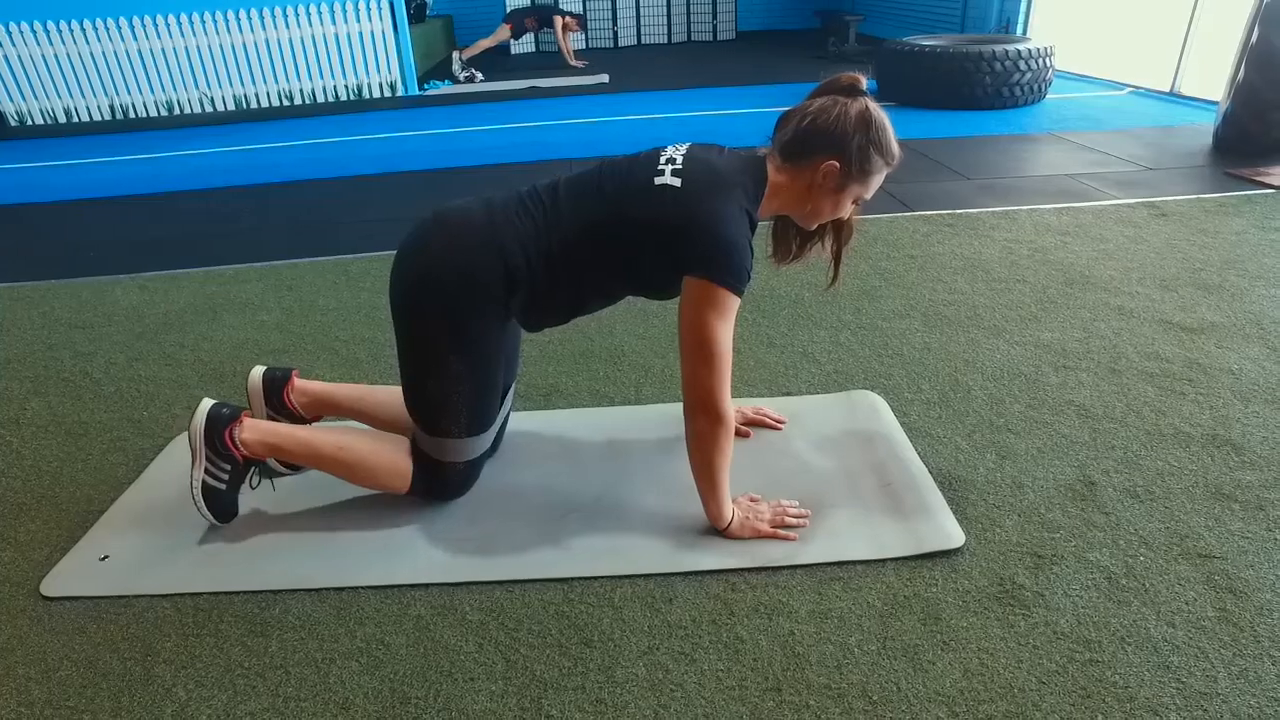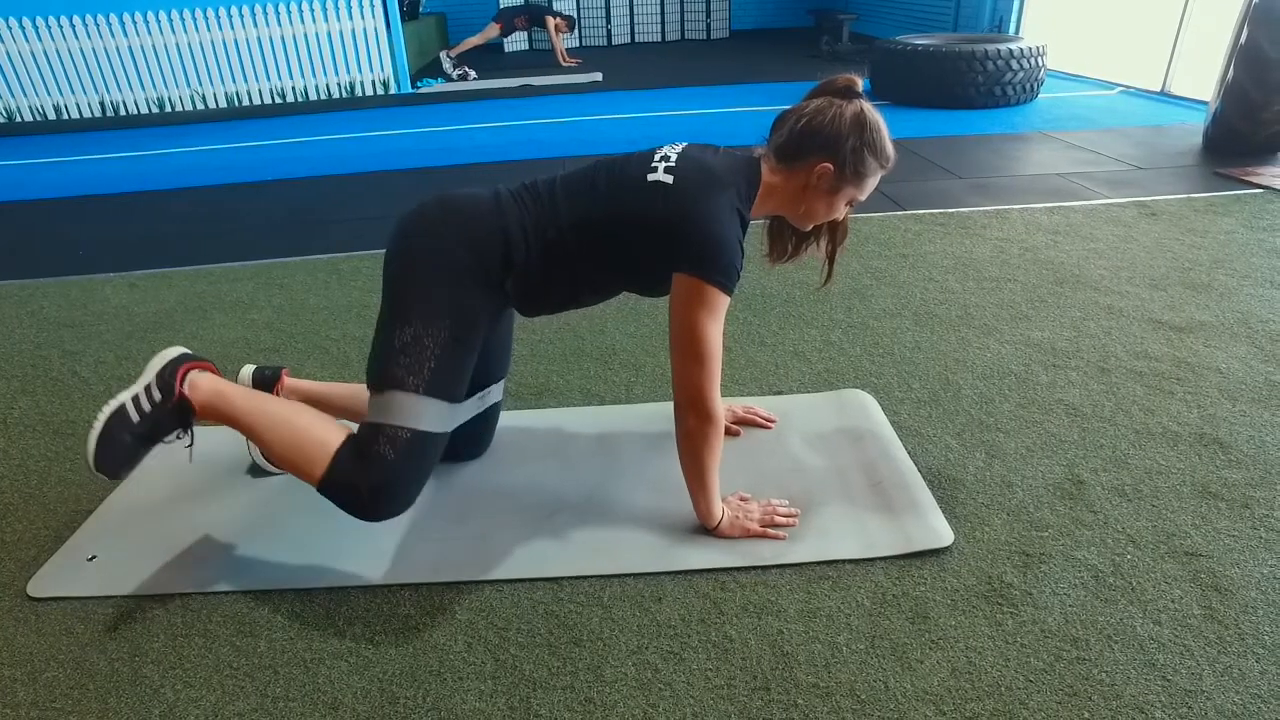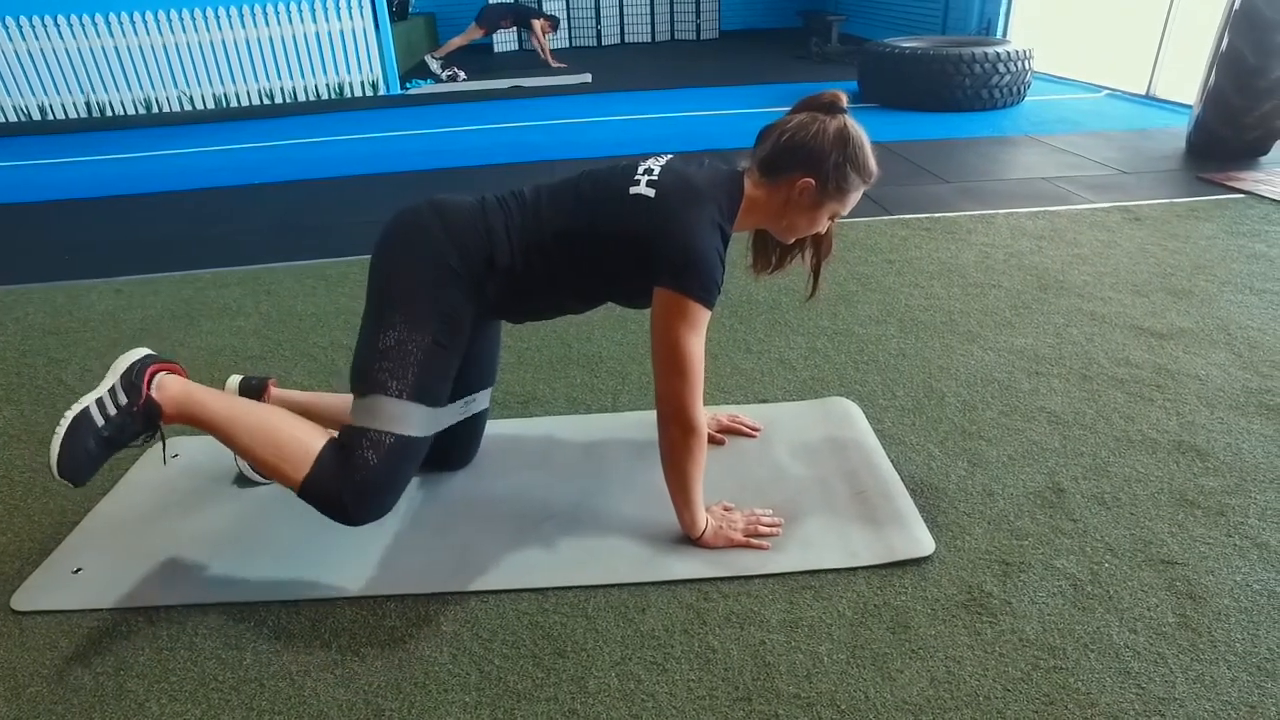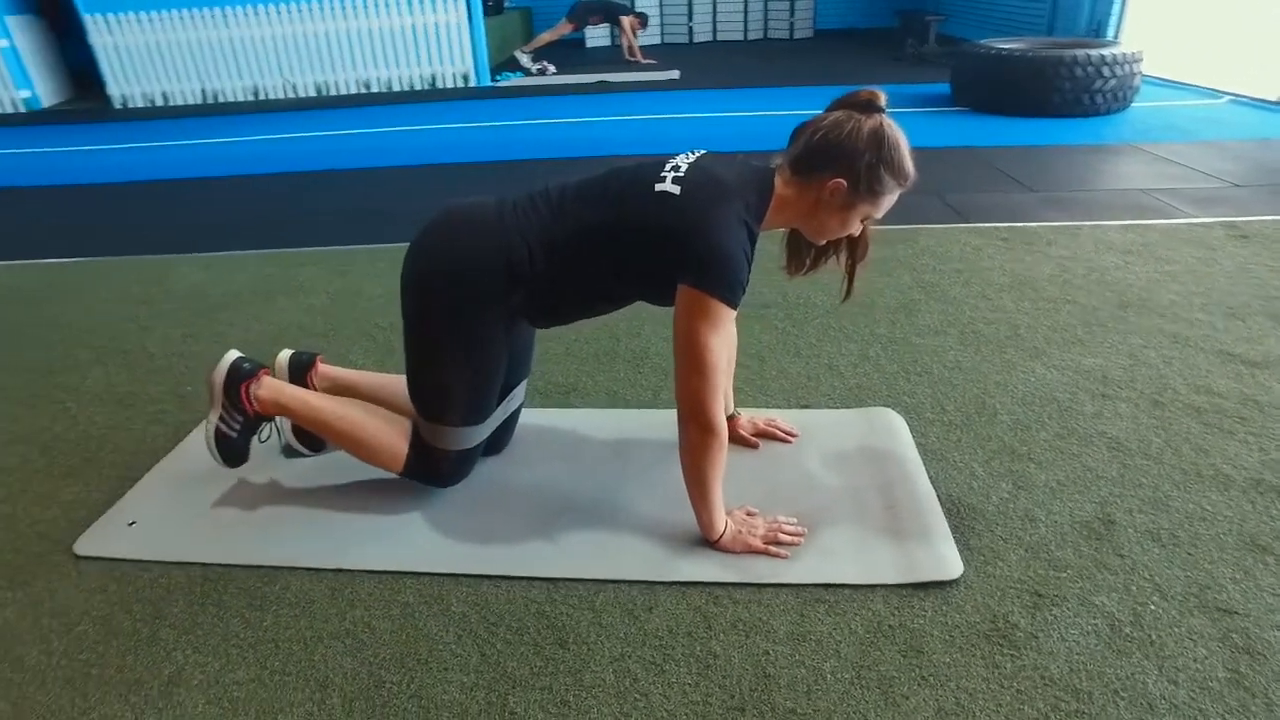
dt=0.7s
person 1, frame 1
left shoulder: (731, 171)
right shoulder: (721, 225)
right elbow: (705, 402)
left wrist: (719, 411)
right wrist: (724, 514)
left hip: (464, 254)
right hip: (459, 280)
left knee: (473, 430)
right knee: (447, 471)
left ankle: (292, 395)
right ankle: (244, 435)
person 1, frame 2
left shoulder: (725, 172)
right shoulder: (713, 223)
right elbow: (694, 401)
left wrist: (710, 410)
right wrist: (714, 513)
left hip: (468, 246)
right hip: (457, 261)
left knee: (467, 438)
right knee: (380, 482)
left ankle: (278, 389)
right ankle: (193, 390)
person 1, frame 3
left shoulder: (709, 186)
right shoulder: (696, 237)
right elbow: (677, 413)
left wrist: (693, 418)
right wrist: (697, 522)
left hip: (457, 258)
right hip: (437, 269)
left knee: (453, 448)
right knee: (360, 485)
left ankle: (263, 397)
right ankle: (162, 390)
person 1, frame 4
left shoulder: (744, 183)
right shoulder: (719, 233)
left elbow: (716, 325)
right elbow: (697, 414)
left wrist: (731, 418)
right wrist: (717, 526)
left hip: (492, 258)
right hip: (465, 275)
left knee: (489, 432)
right knee: (442, 460)
left ankle: (313, 377)
right ankle: (260, 393)
